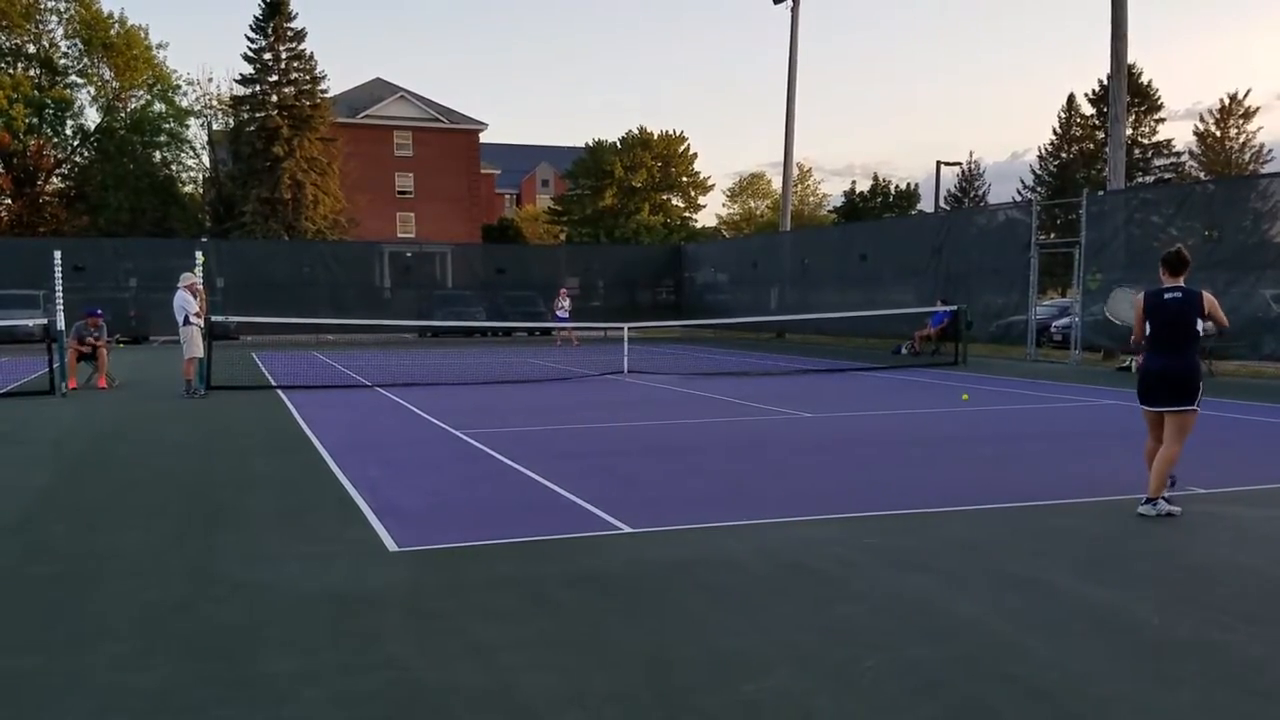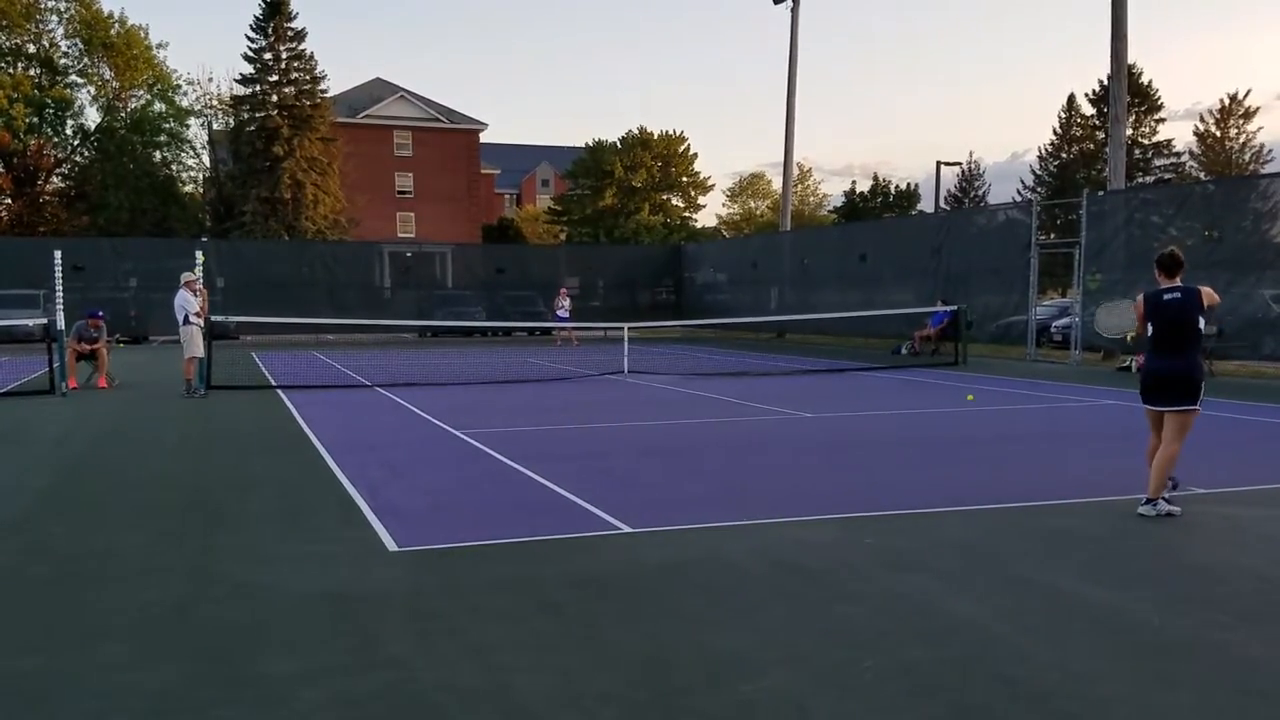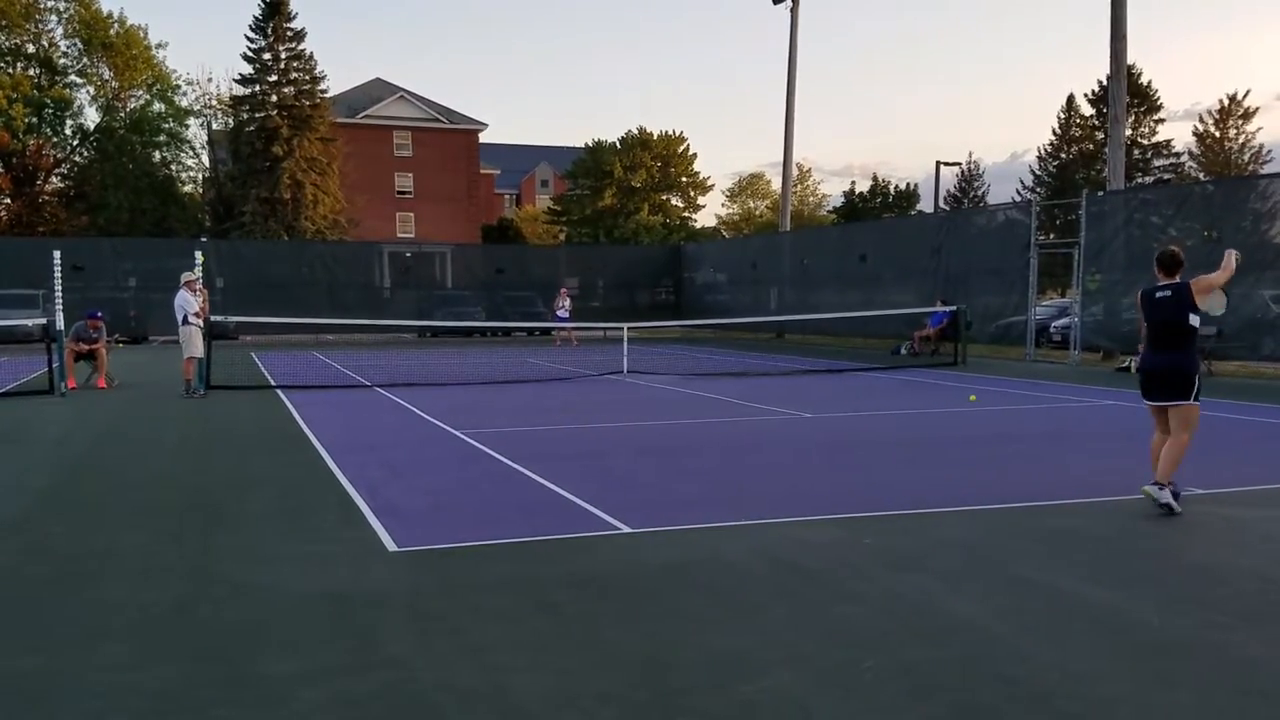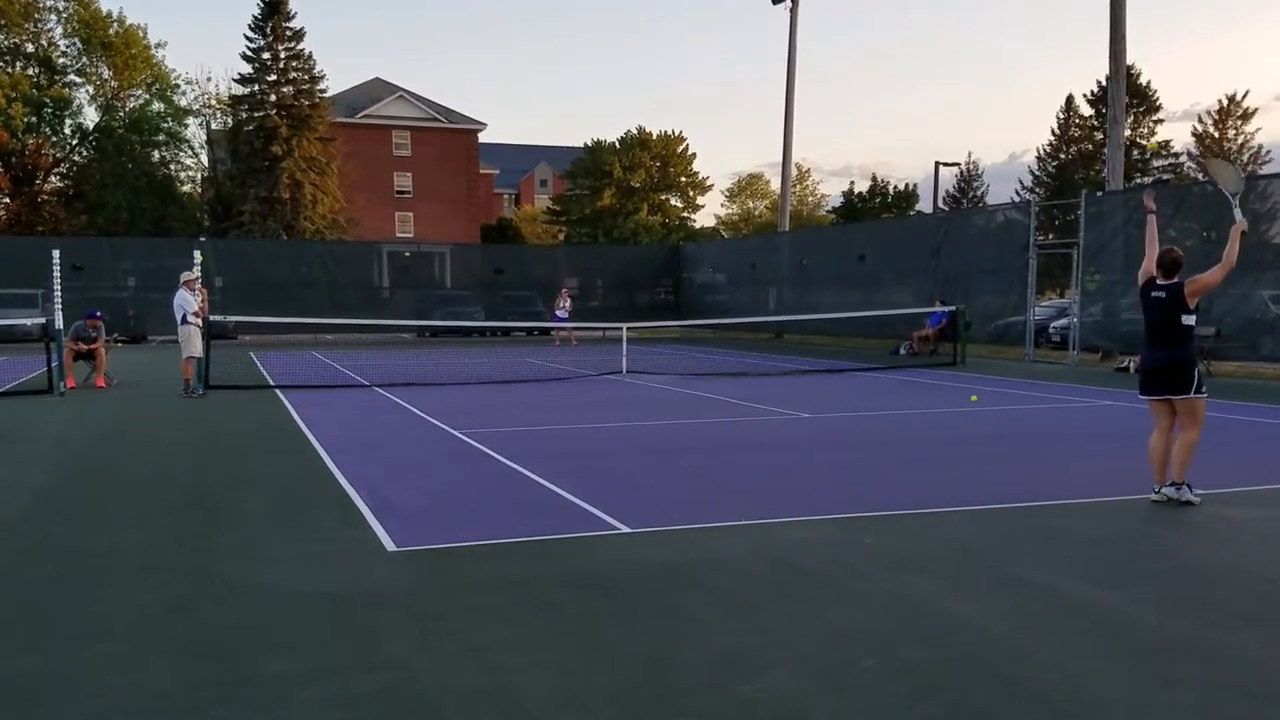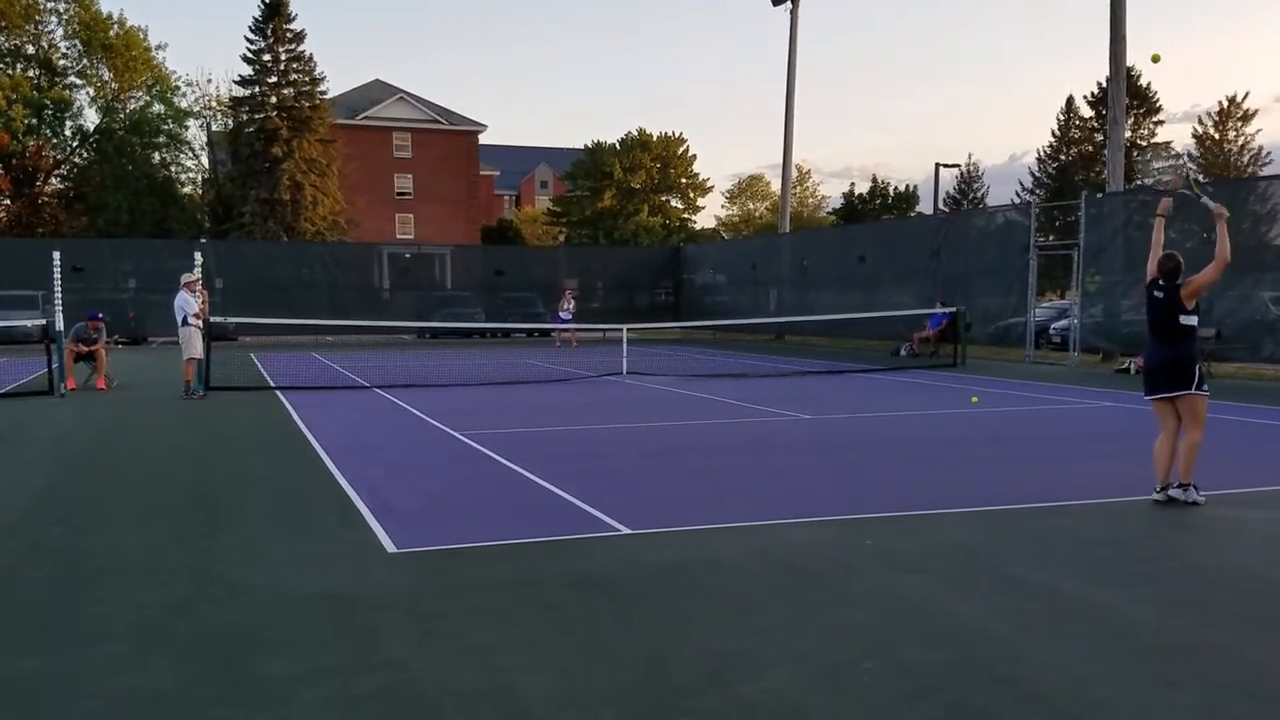
dt=0.3s
person 1, frame 1
left shoulder: (1144, 299)
right shoulder: (1203, 299)
right elbow: (1223, 325)
left wrist: (1140, 342)
left hip: (1151, 374)
right hip: (1184, 376)
left knee: (1155, 438)
right knee: (1173, 443)
left ankle: (1157, 481)
right ankle: (1152, 500)
person 1, frame 2
left shoulder: (1144, 301)
right shoulder: (1200, 294)
right elbow: (1216, 300)
left wrist: (1135, 335)
left hip: (1153, 373)
right hip: (1186, 375)
left knee: (1157, 435)
right knee: (1171, 441)
left ankle: (1161, 482)
right ankle: (1152, 500)
person 1, frame 3
left shoulder: (1144, 296)
right shoulder: (1193, 288)
right elbow: (1225, 272)
right wrist: (1230, 256)
left hip: (1151, 369)
right hip: (1181, 370)
left knee: (1162, 431)
right knee: (1180, 435)
left ankle: (1162, 484)
right ankle: (1159, 485)
person 1, frame 4
left shoulder: (1146, 286)
right shoulder: (1188, 290)
left elbow: (1150, 250)
right elbow: (1226, 264)
left wrist: (1151, 214)
right wrist: (1236, 232)
left hip: (1151, 366)
right hip: (1181, 367)
left knee: (1162, 428)
right knee: (1190, 427)
left ankle: (1159, 487)
right ankle: (1177, 485)
person 1, frame 5
left shoulder: (1152, 286)
right shoulder: (1186, 291)
left elbow: (1155, 249)
right elbow: (1222, 261)
left wrist: (1160, 216)
right wrist: (1221, 222)
left hip: (1154, 365)
right hip: (1183, 367)
left knee: (1168, 429)
right knee: (1193, 428)
left ankle: (1161, 487)
right ankle: (1184, 486)
